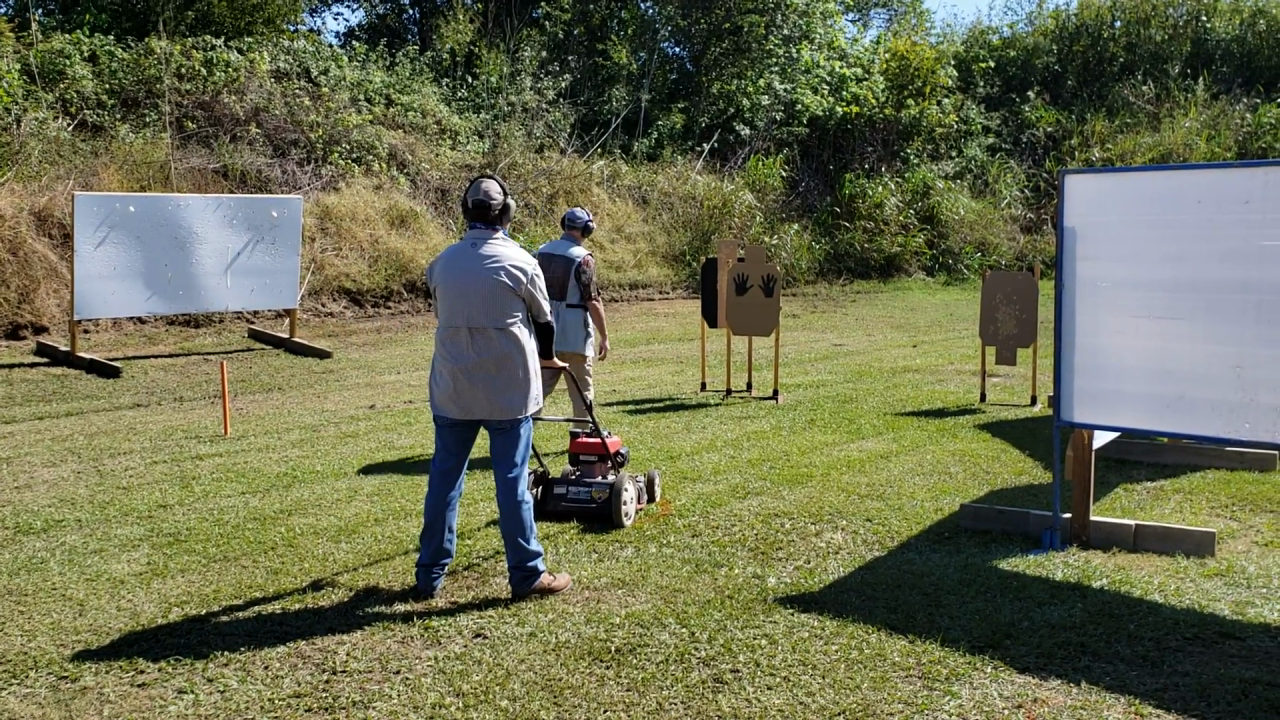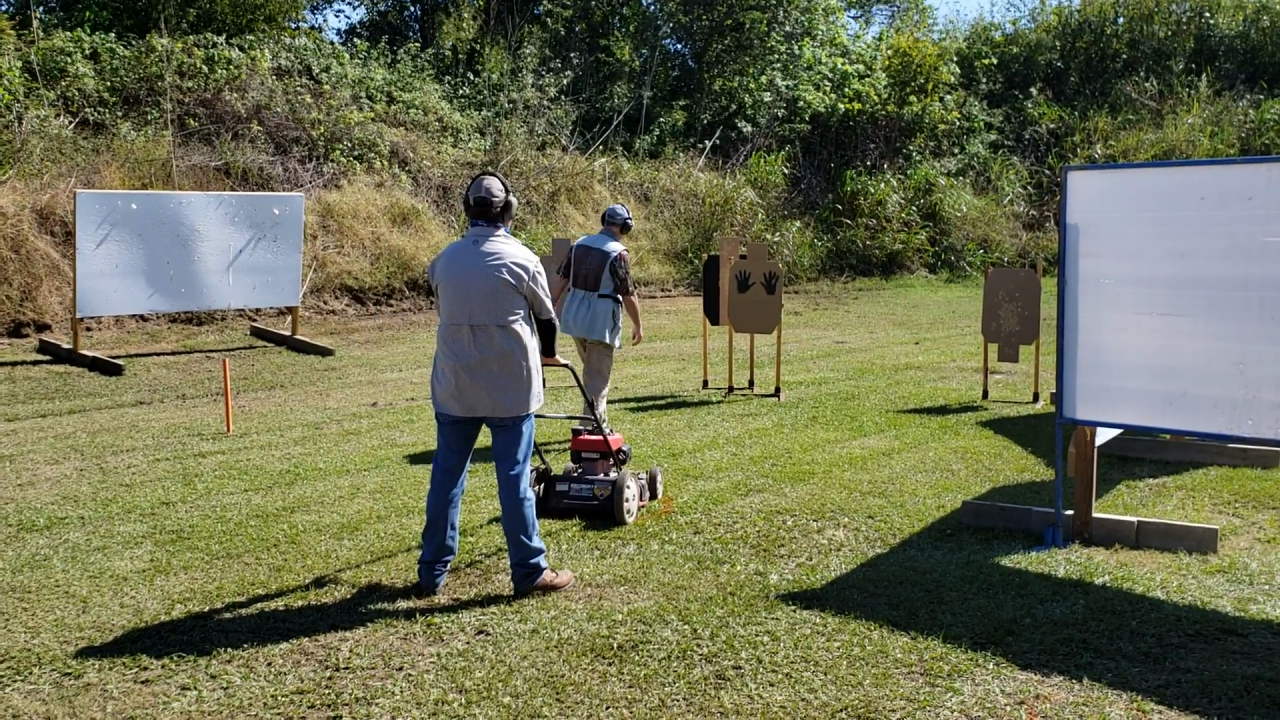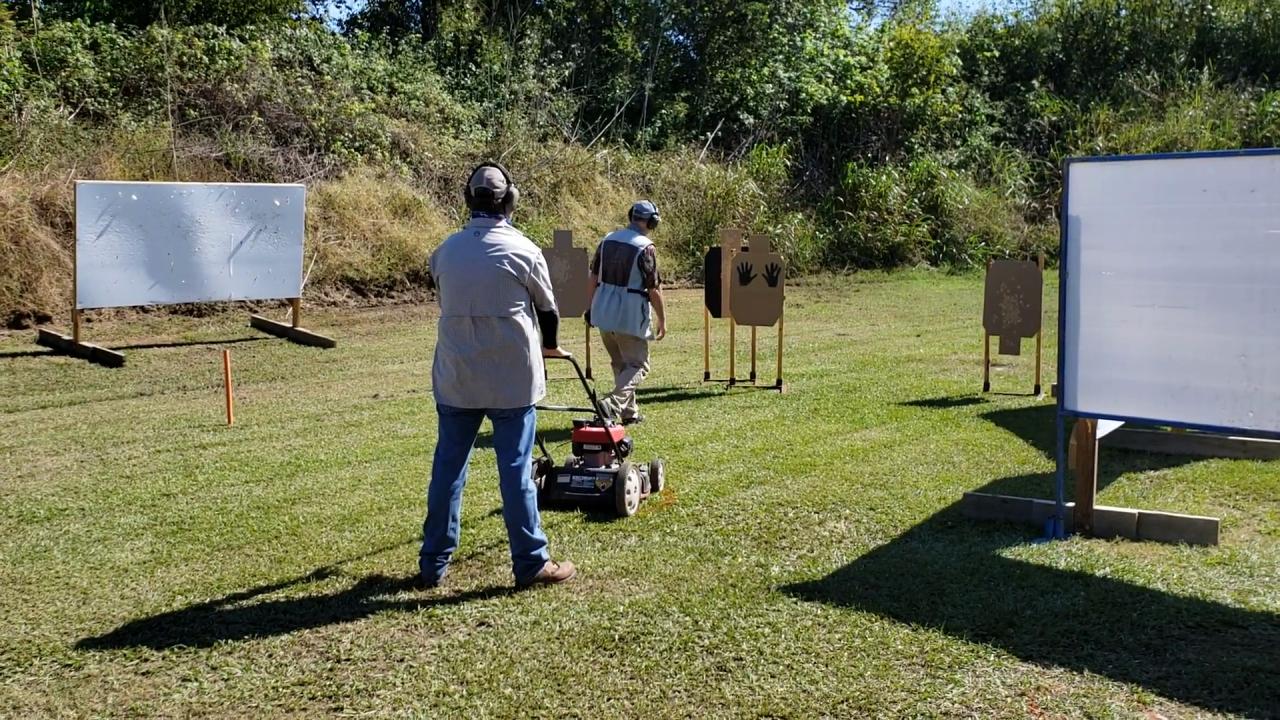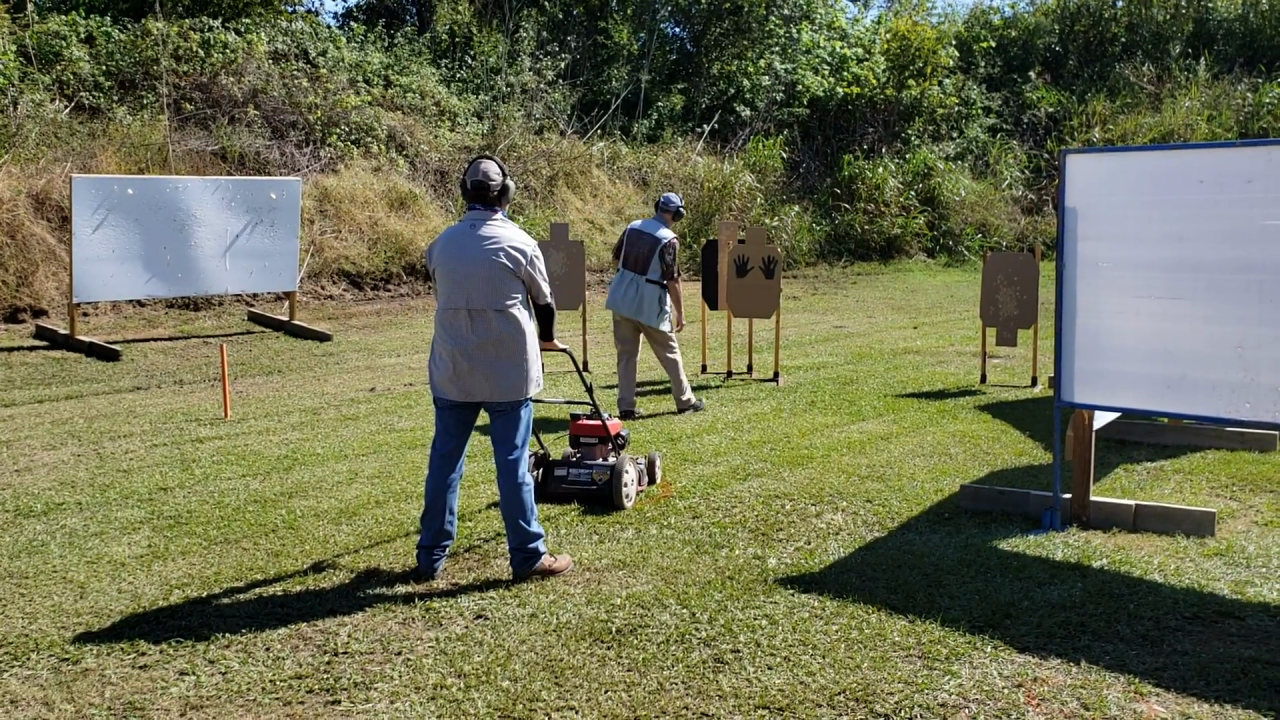
dt=0.3s
person 1, frame 1
left shoulder: (441, 262)
right shoulder: (519, 262)
right elbow: (543, 319)
right wrist: (547, 358)
left hip: (452, 389)
right hip: (508, 389)
left knee: (444, 479)
right knee: (511, 482)
left ankle: (429, 575)
right ankle: (527, 575)
person 1, frame 2
left shoulder: (444, 260)
right shoulder: (522, 259)
right elbow: (545, 317)
right wrist: (549, 355)
left hip: (454, 386)
right hip: (510, 386)
left knee: (446, 476)
right knee: (514, 478)
left ankle: (432, 571)
right ankle: (530, 571)
person 1, frame 3
left shoulder: (445, 251)
right shoulder: (523, 251)
right elbow: (547, 308)
right wrist: (550, 346)
left hip: (456, 377)
right hip: (511, 378)
left knee: (447, 468)
right knee: (515, 470)
left ankle: (433, 563)
right ankle: (531, 563)
person 1, frame 4
left shoulder: (441, 243)
right shoulder: (519, 243)
right elbow: (543, 300)
right wrist: (546, 339)
left hip: (451, 370)
right hip: (507, 371)
left knee: (444, 461)
right knee: (512, 463)
left ankle: (430, 556)
right ankle: (528, 556)
person 2, frame 1
left shoulder: (542, 252)
right shoulder: (583, 257)
right elbow: (593, 301)
right wrist: (604, 336)
right hip: (574, 331)
left knee: (542, 383)
right knee: (582, 389)
person 2, frame 2
left shoulder: (579, 244)
right shoulder: (618, 253)
left elbow: (561, 280)
right elbow: (628, 294)
right wrist: (638, 325)
left hip: (576, 317)
right hip: (602, 321)
left knee: (592, 373)
right knee: (598, 378)
person 2, frame 3
left shoulder: (608, 239)
right shoulder: (645, 247)
left elbow: (594, 276)
right elbow: (653, 289)
left wrist: (592, 305)
right wrist: (662, 320)
left hip: (604, 312)
right hip: (631, 315)
left knee: (621, 364)
right knee: (637, 366)
left ankle: (628, 412)
right ankle: (611, 408)
person 2, frame 4
left shoulder: (632, 227)
right shoulder: (668, 239)
left elbow: (616, 260)
right elbow: (672, 281)
right wrist: (680, 313)
left hip: (622, 300)
right hip: (650, 305)
left knee: (626, 354)
right knee: (668, 352)
left ankle: (626, 406)
right ankle: (684, 400)
